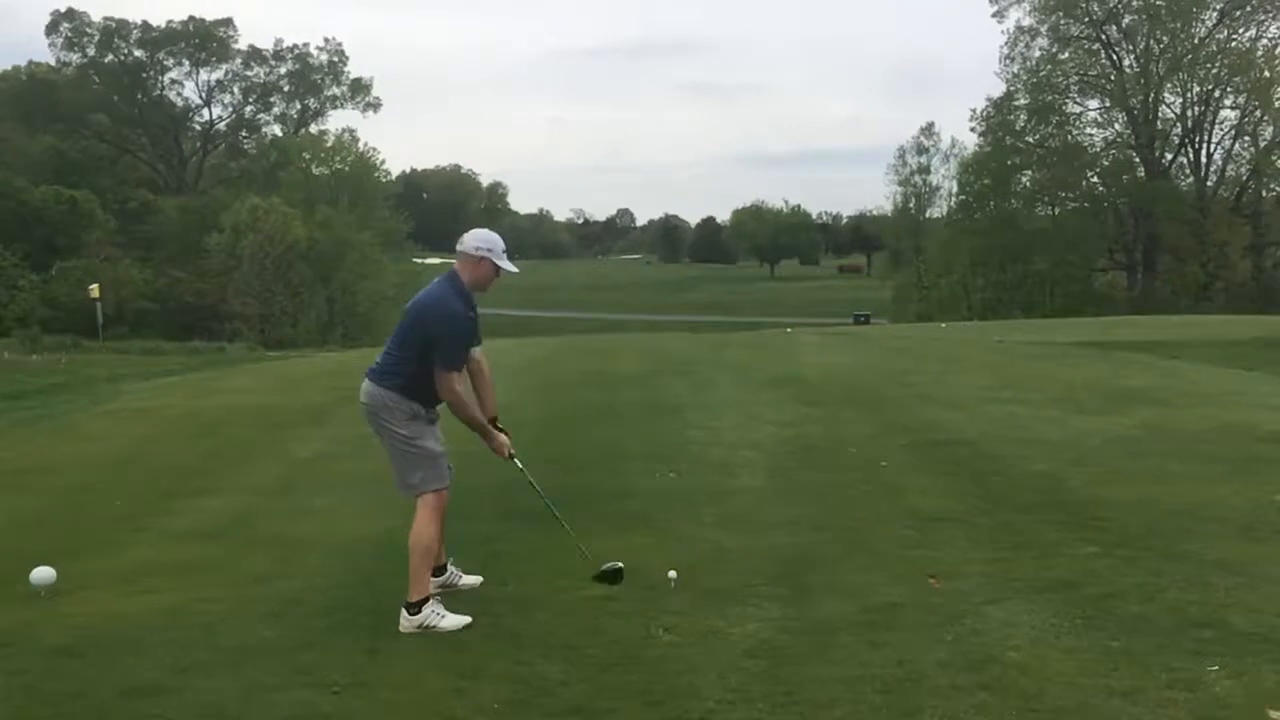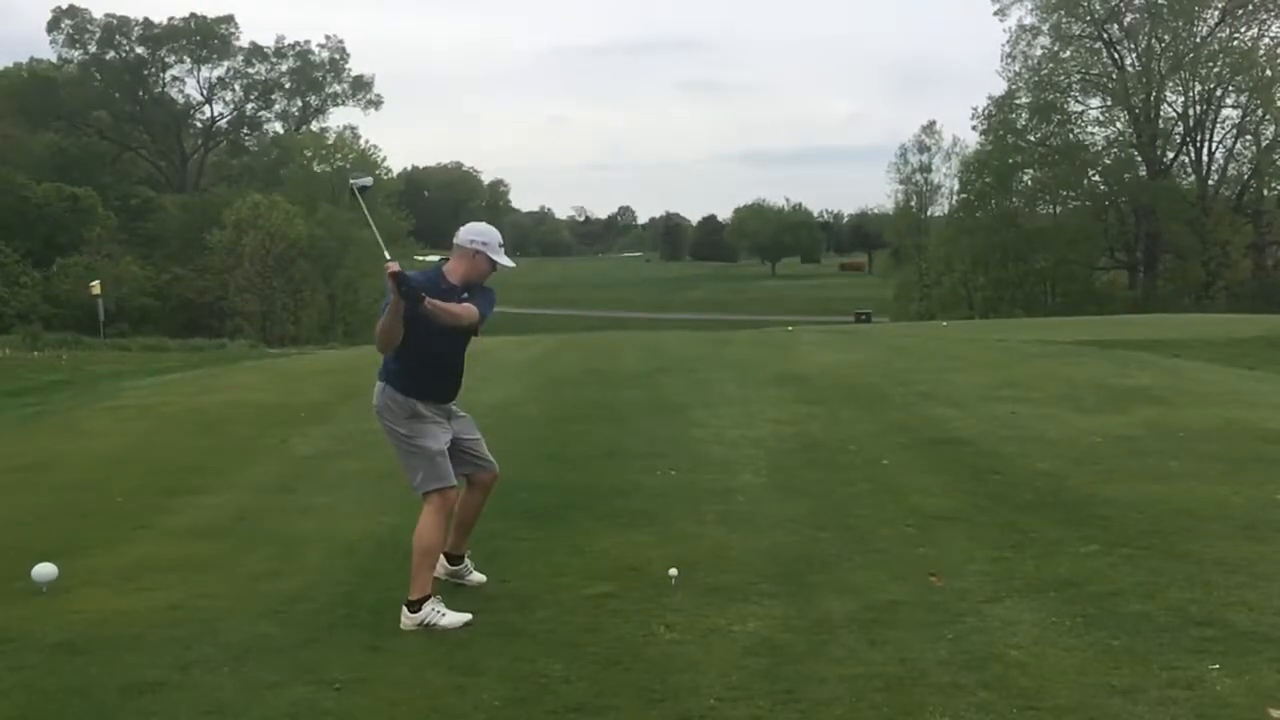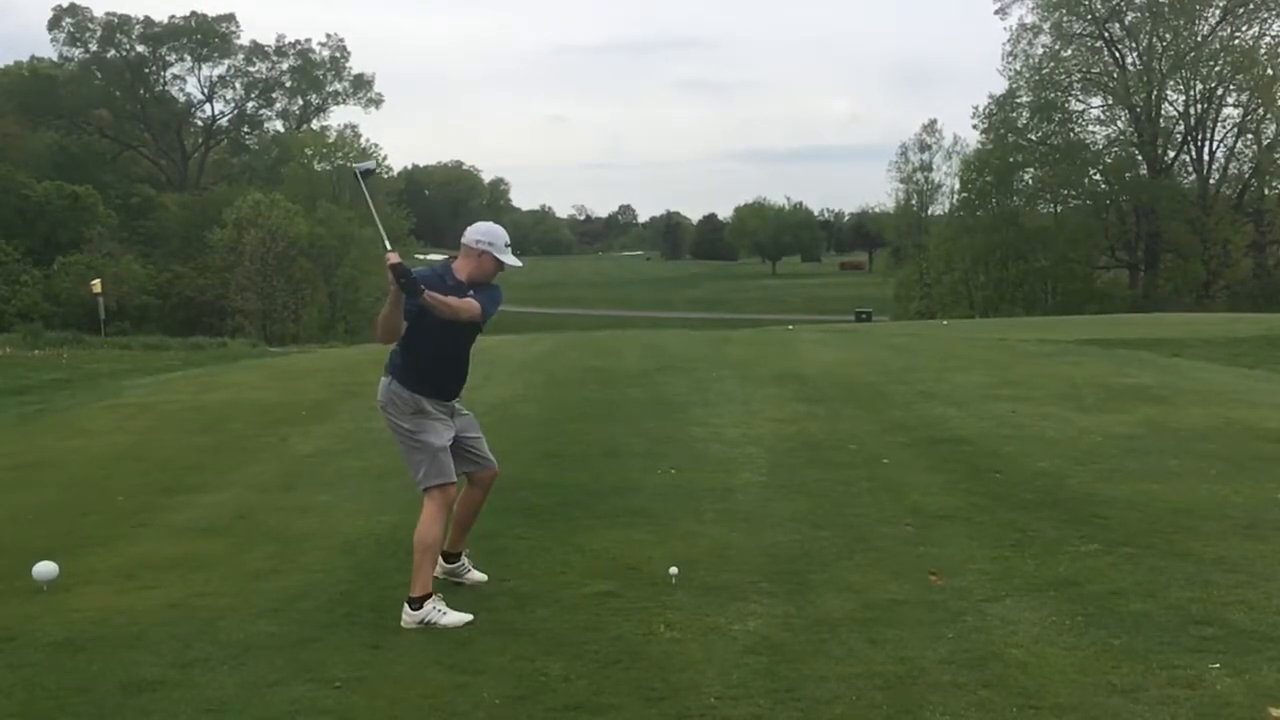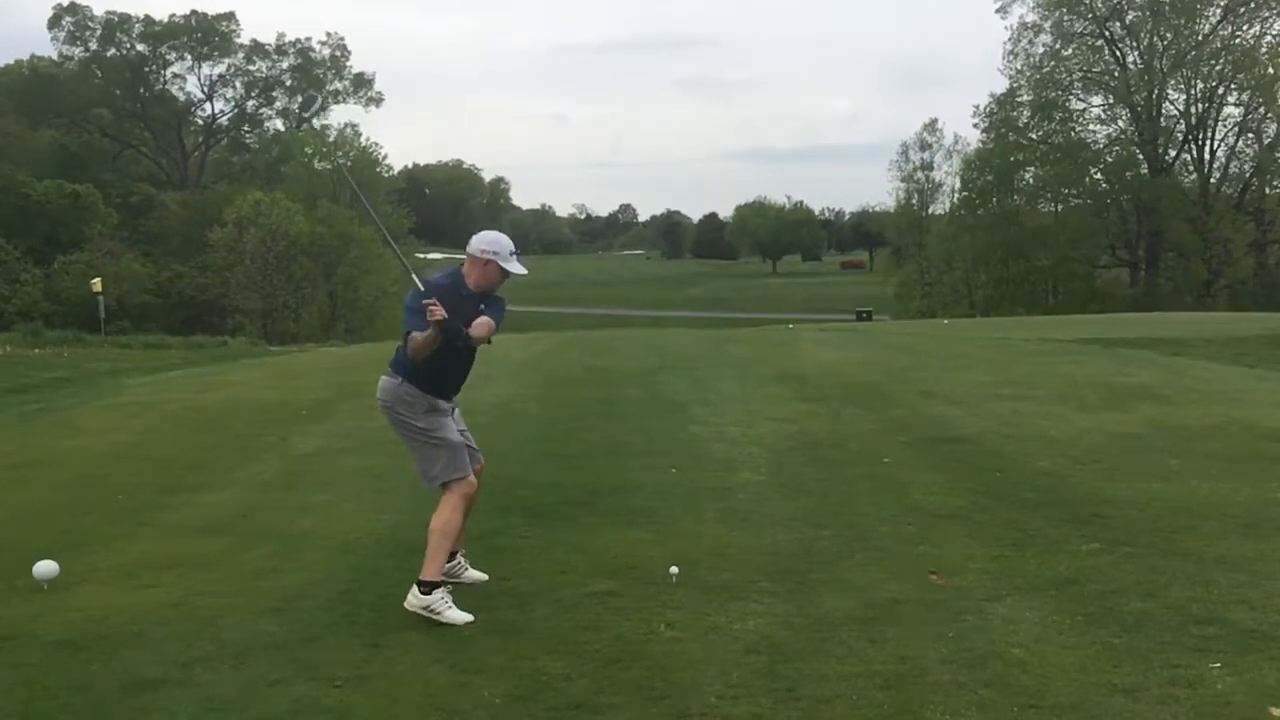
dt=1s
person 1, frame 1
left shoulder: (460, 300)
right shoulder: (444, 306)
left elbow: (477, 362)
right elbow: (450, 386)
left wrist: (495, 422)
right wrist: (488, 432)
left hip: (411, 401)
right hip: (394, 401)
left knee: (439, 484)
right knee: (433, 495)
left ankle: (438, 571)
right ankle: (417, 608)
person 1, frame 2
left shoulder: (481, 294)
right shoulder: (416, 283)
left elbow: (463, 317)
right elbow: (384, 345)
left wrist: (421, 302)
right wrist: (396, 300)
left hip: (443, 403)
right hip: (405, 403)
left knee: (484, 474)
right knee: (442, 495)
left ankle: (453, 560)
right ankle: (418, 606)
person 1, frame 3
left shoulder: (488, 293)
right shoulder: (422, 278)
left elbow: (463, 311)
right elbow: (386, 335)
left wrist: (420, 292)
right wrist: (398, 288)
left hip: (446, 399)
right hip: (409, 399)
left knee: (484, 473)
right knee: (441, 492)
left ankle: (451, 558)
right ankle: (419, 604)
person 1, frame 4
left shoulder: (492, 302)
right shoulder: (432, 291)
left elbow: (482, 331)
right elbow: (415, 350)
left wrist: (461, 333)
right wrist: (436, 334)
left hip: (436, 397)
right hip: (409, 396)
left knee: (473, 467)
right knee: (461, 485)
left ankle: (448, 559)
right ankle: (427, 590)
